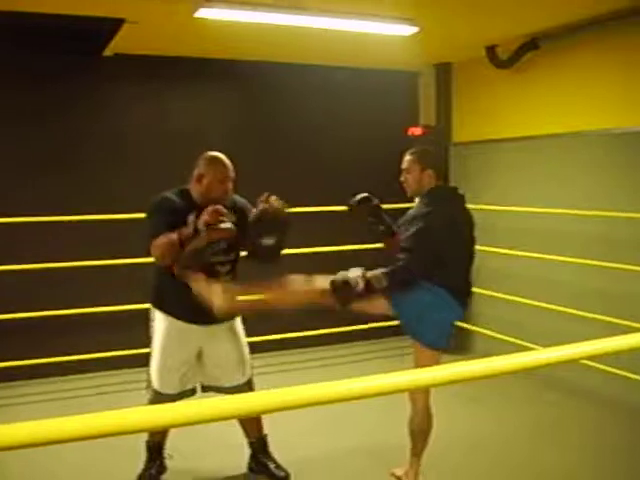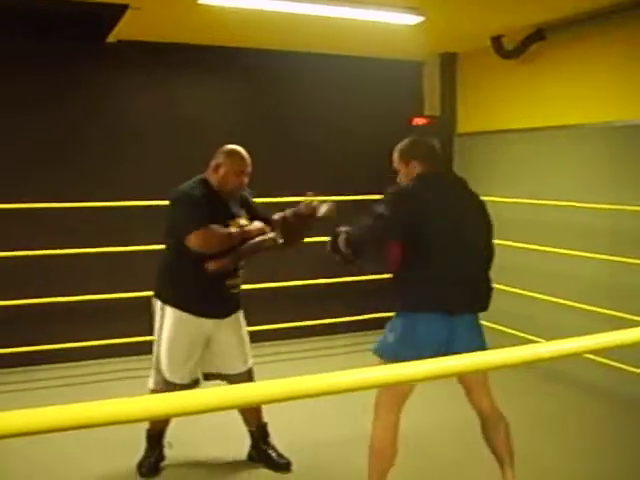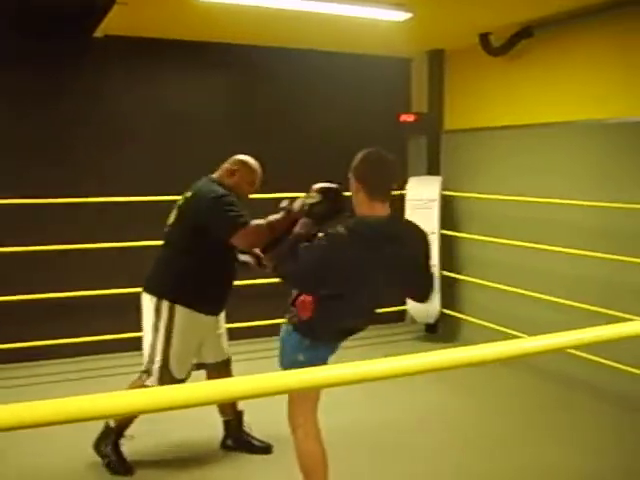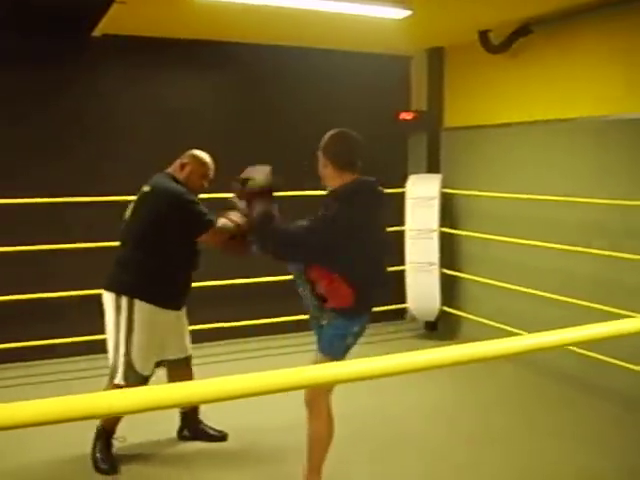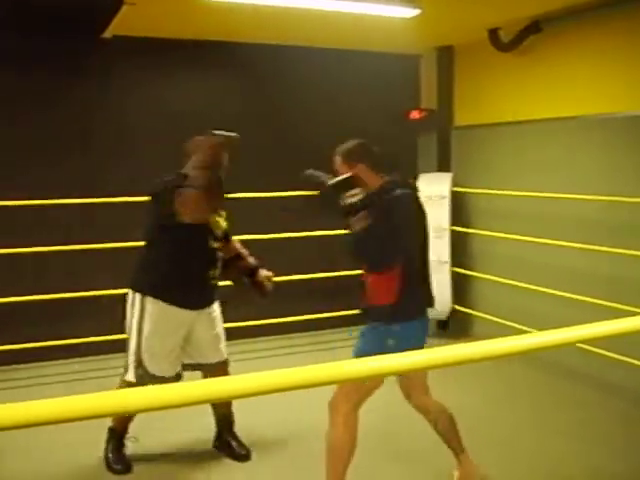
dt=1s
person 1, frame 1
left shoulder: (431, 208)
right shoulder: (453, 209)
left elbow: (413, 262)
left wrist: (367, 282)
right wrist: (378, 218)
left hip: (417, 296)
right hip: (446, 306)
left knee: (333, 288)
right knee: (419, 394)
person 1, frame 2
left shoulder: (412, 196)
right shoulder: (472, 202)
left elbow: (368, 236)
left wrist: (342, 242)
left hip: (420, 317)
right hip: (464, 315)
left knee: (386, 410)
right knee: (484, 404)
person 1, frame 3
left shoulder: (341, 245)
right shoulder: (411, 238)
left elbow: (288, 267)
right elbow: (420, 291)
left wrist: (303, 226)
left hip: (315, 332)
right hip: (344, 321)
left knee: (302, 420)
person 1, frame 4
left shoulder: (337, 216)
right shoulder: (365, 195)
left elbow: (281, 244)
left wrist: (258, 201)
left hip: (343, 311)
right hip: (345, 296)
left knee: (316, 398)
person 1, frame 5
left shoulder: (396, 202)
right shoulder: (390, 199)
left elbow: (375, 258)
left wrist: (357, 211)
left hip: (394, 322)
right hip: (411, 317)
left knee: (343, 405)
right knee: (420, 397)
person 2, frame 1
left shoulder: (238, 208)
right shoulder: (167, 205)
left elbow: (264, 254)
right elbow: (161, 253)
left wrist: (269, 222)
right wrist: (197, 227)
left hip: (222, 317)
right hip: (175, 317)
left knee: (242, 386)
right knee: (164, 391)
person 2, frame 2
left shoulder: (239, 200)
right shoulder: (189, 197)
left elbow: (272, 228)
right elbow: (201, 240)
right wrist: (246, 233)
left hip: (226, 308)
right hip: (182, 307)
left knee: (242, 376)
right knee: (169, 380)
left ankle: (260, 443)
right ankle: (154, 446)
person 2, frame 3
left shoulder: (208, 195)
right shoulder: (214, 198)
right elbow: (246, 237)
left wrist: (263, 233)
right wrist: (287, 217)
left hip: (203, 301)
right hip: (173, 301)
left knee: (220, 366)
right knee: (159, 376)
left ankle: (234, 432)
right ankle: (110, 438)
person 2, frame 4
left shoulder: (163, 191)
right shoulder: (174, 196)
left elbow: (198, 232)
right elbow: (216, 236)
left wrist: (231, 216)
right wrist: (241, 212)
left hip: (163, 296)
right hip: (135, 297)
left knee: (180, 360)
right knee: (128, 375)
left ankle: (190, 423)
right ankle: (103, 441)
person 2, frame 5
left shoulder: (212, 197)
right shoulder: (175, 189)
left elbow: (225, 241)
right elbow: (196, 212)
left wrist: (254, 269)
right wrist: (203, 163)
left hip: (202, 301)
right hip: (159, 299)
left knee: (217, 367)
right knee: (141, 374)
left ankle: (225, 433)
right ankle: (115, 440)
